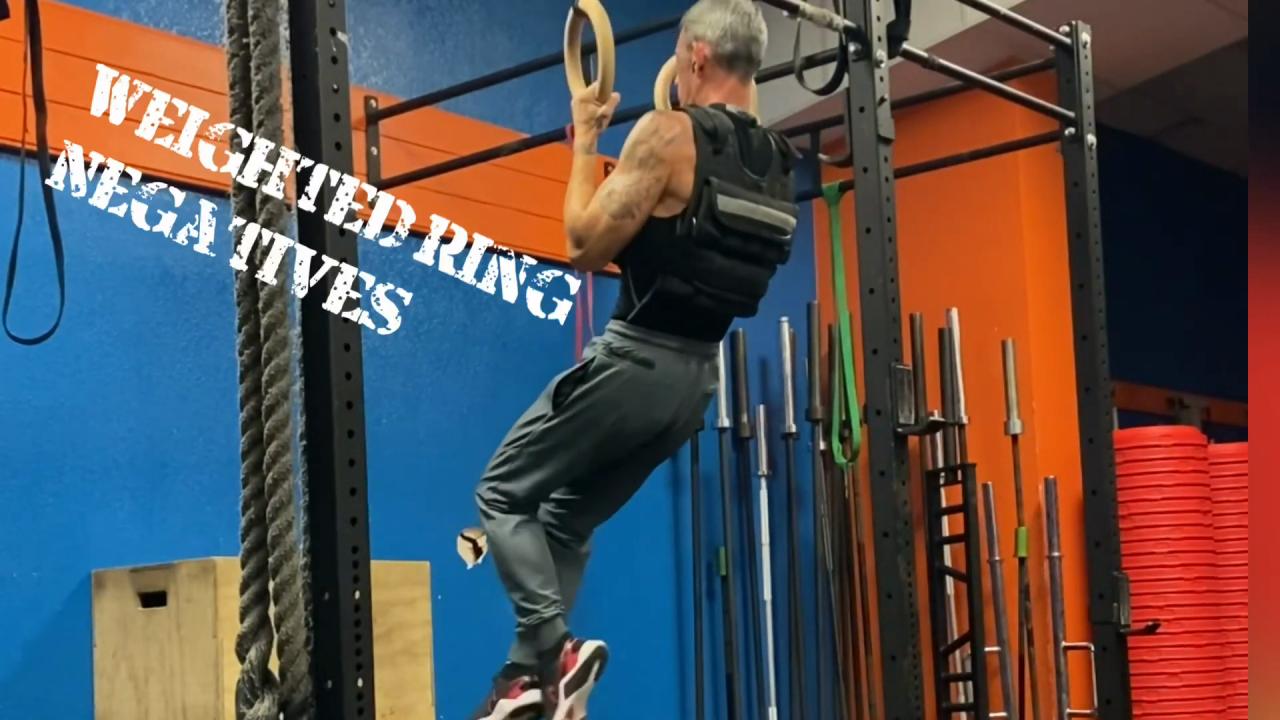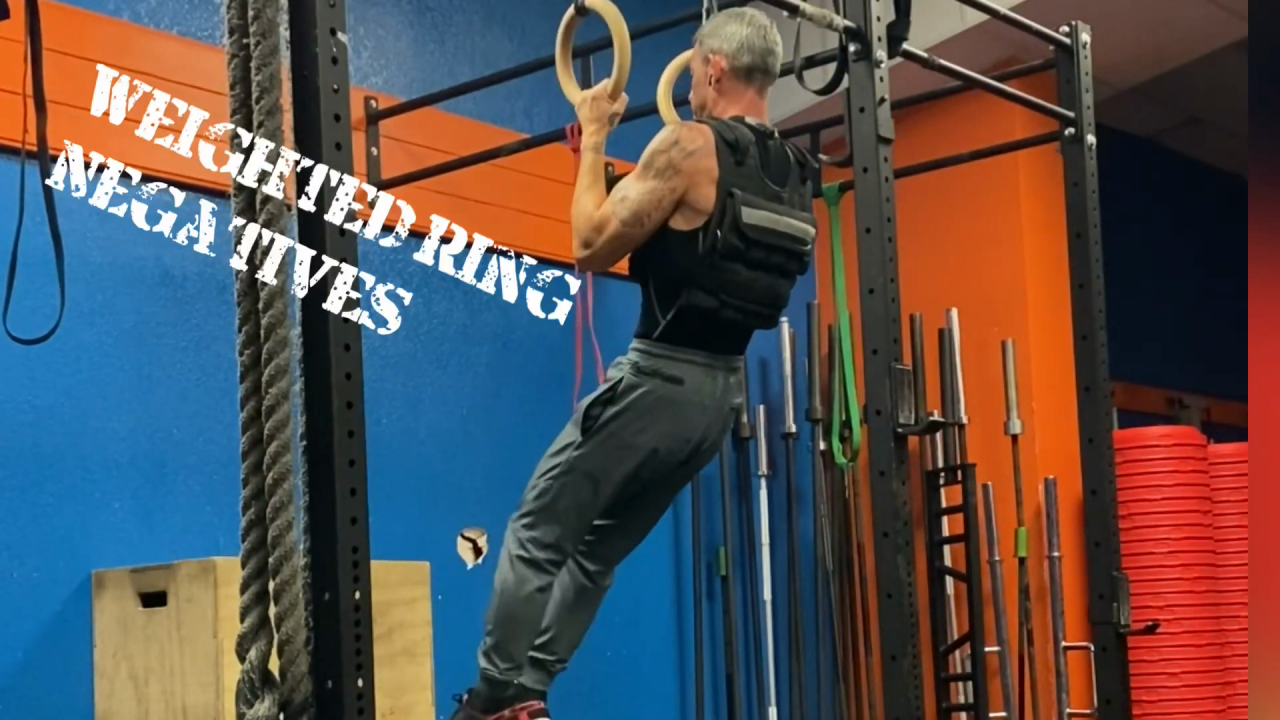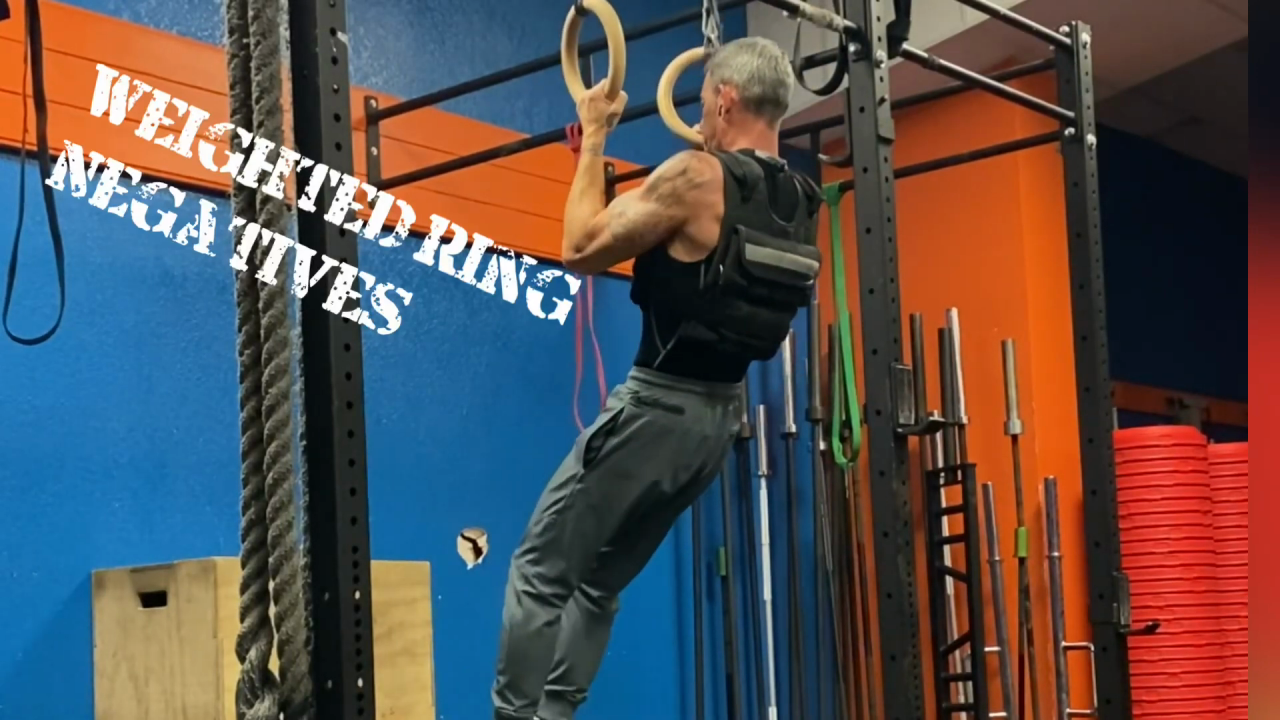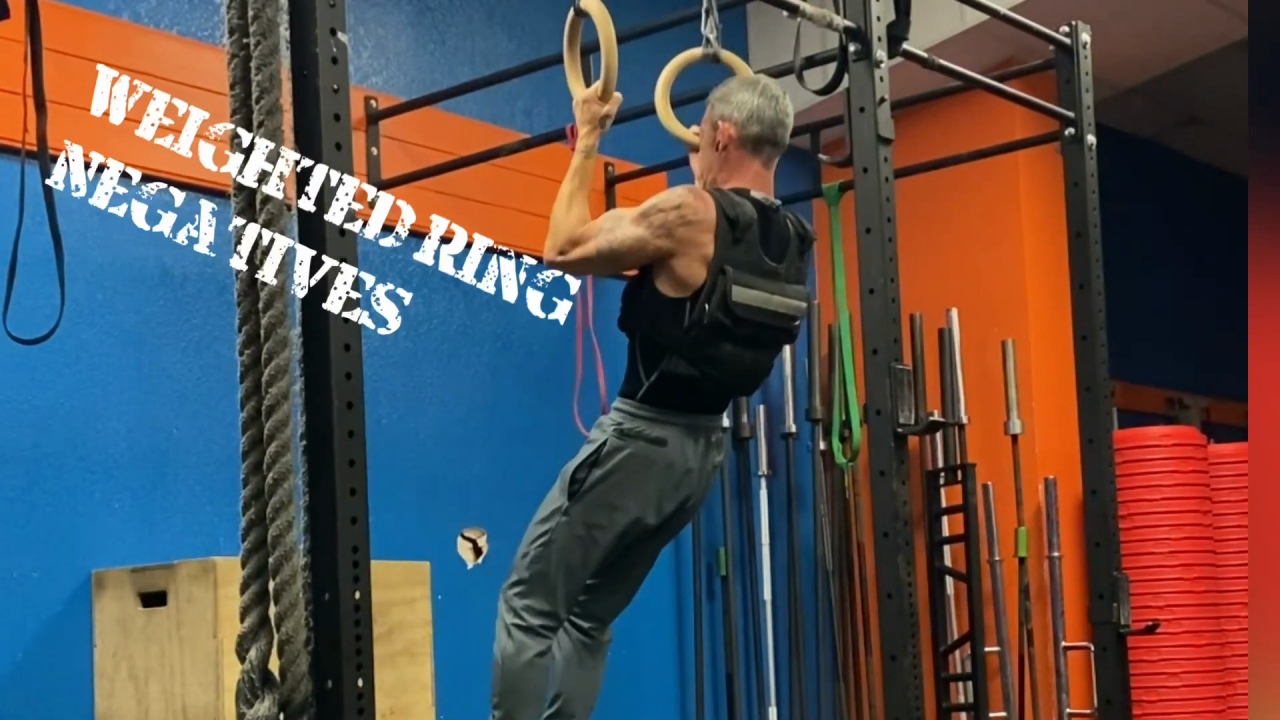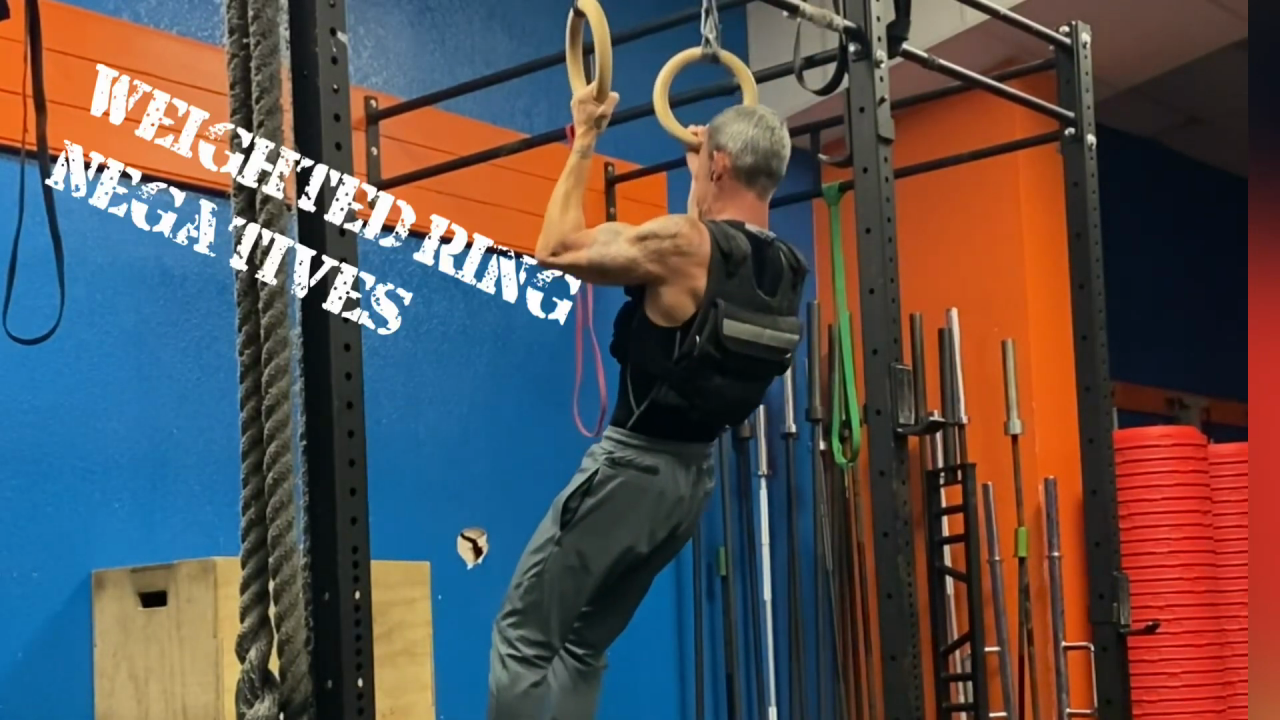
dt=0.4s
person 1, frame 1
left shoulder: (670, 133)
right shoulder: (774, 165)
left elbow: (585, 245)
left wrist: (584, 140)
left hip: (633, 361)
right hip: (695, 374)
left knee: (505, 493)
right knee: (569, 516)
left ankle: (553, 653)
person 1, frame 2
left shoulder: (690, 145)
right shoulder: (792, 175)
left elbow: (591, 247)
left wrist: (593, 139)
left hip: (659, 381)
right hip: (720, 389)
left knee: (536, 540)
right knee: (594, 551)
person 1, frame 3
left shoulder: (698, 176)
right shoulder: (798, 204)
left elbow: (580, 248)
left wrist: (593, 139)
left hip: (656, 408)
right hip: (717, 415)
left knee: (540, 575)
right knee: (596, 584)
person 1, frame 4
left shoulder: (690, 213)
right shoulder: (791, 240)
left elbow: (562, 248)
left wrist: (586, 142)
right wrist: (703, 168)
left hip: (638, 440)
right hip: (700, 447)
left knee: (529, 607)
right knee: (587, 617)
person 1, frame 5
left shoulder: (684, 243)
right shoulder: (785, 270)
left elbow: (555, 248)
left wrist: (584, 141)
right wrist: (697, 172)
left hip: (631, 469)
right hip: (692, 475)
left knee: (523, 636)
right knee: (582, 646)
